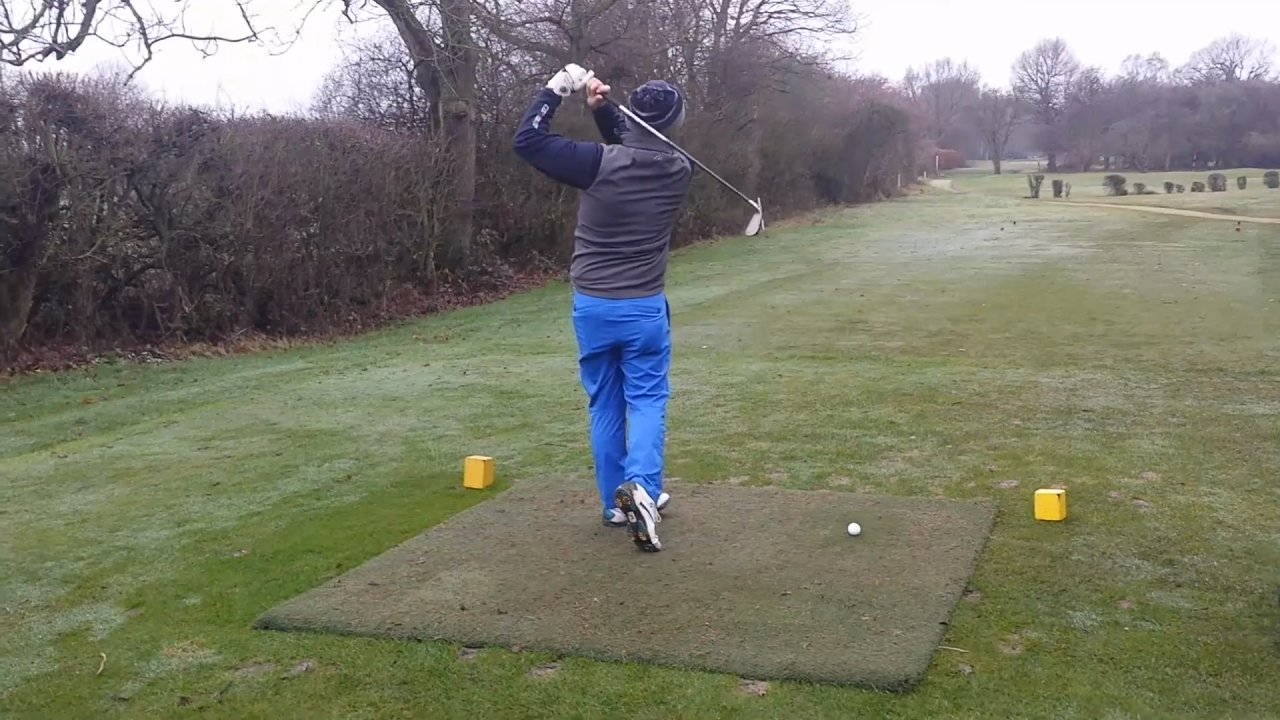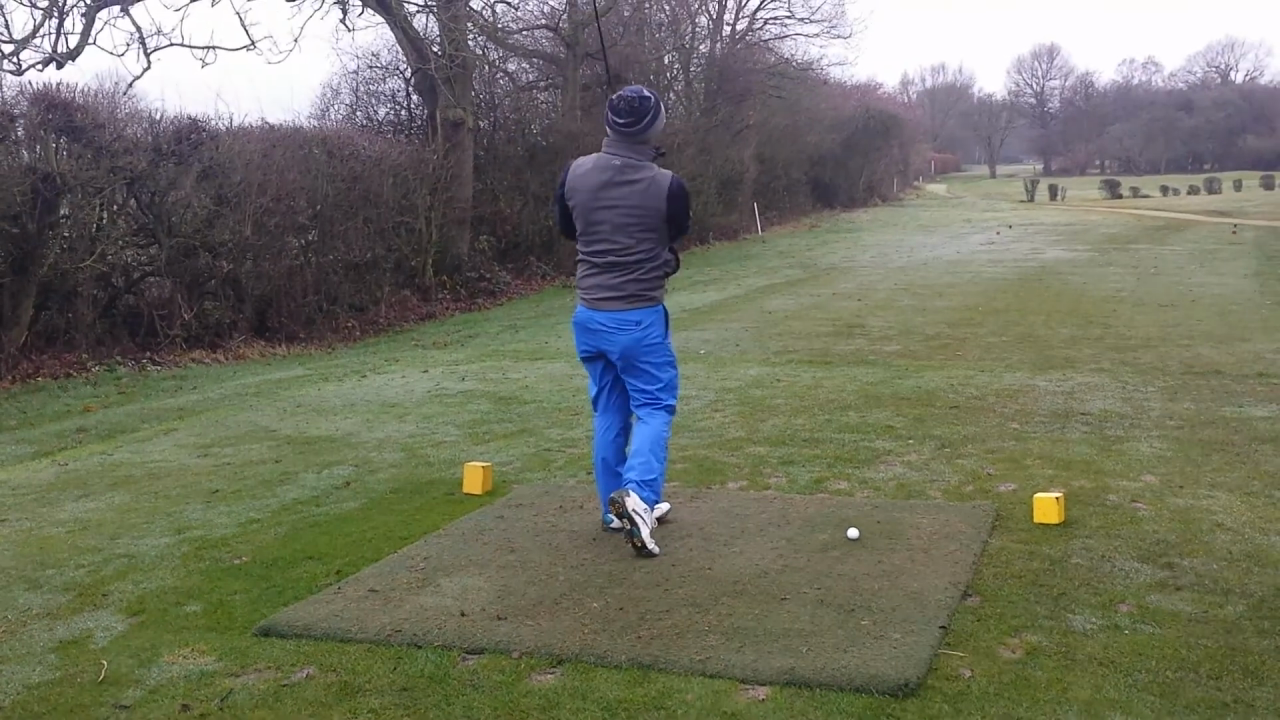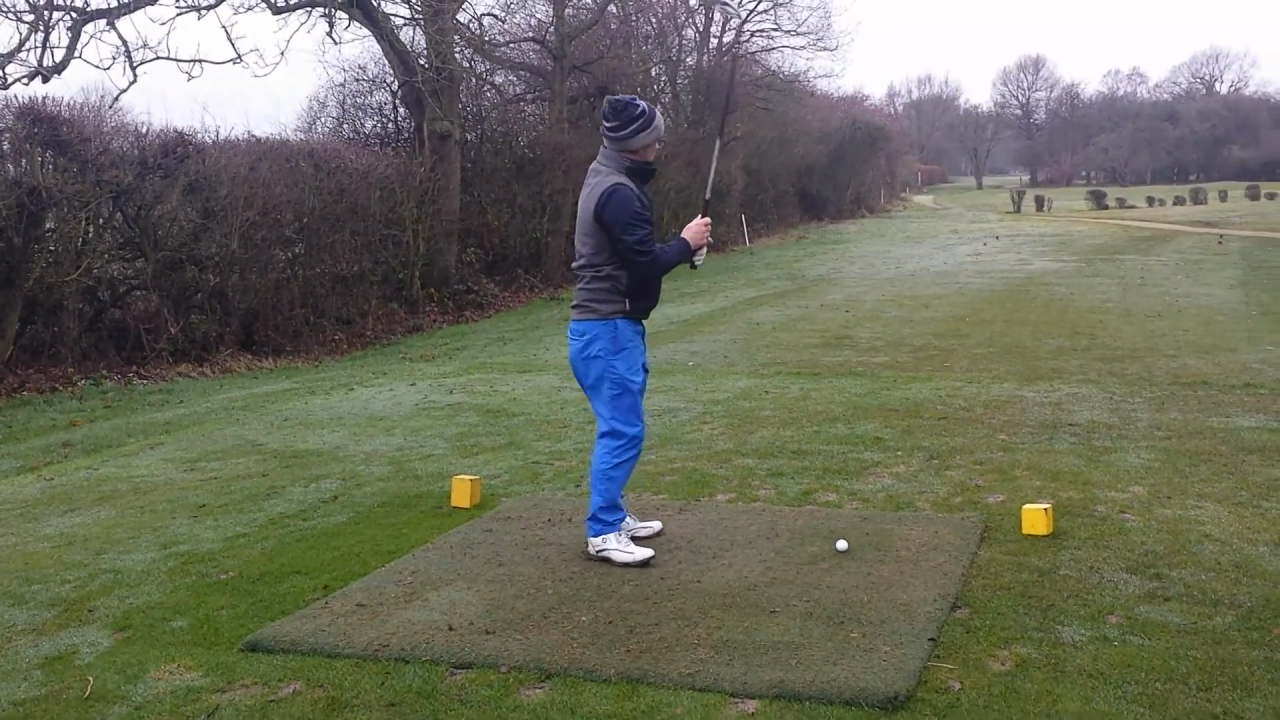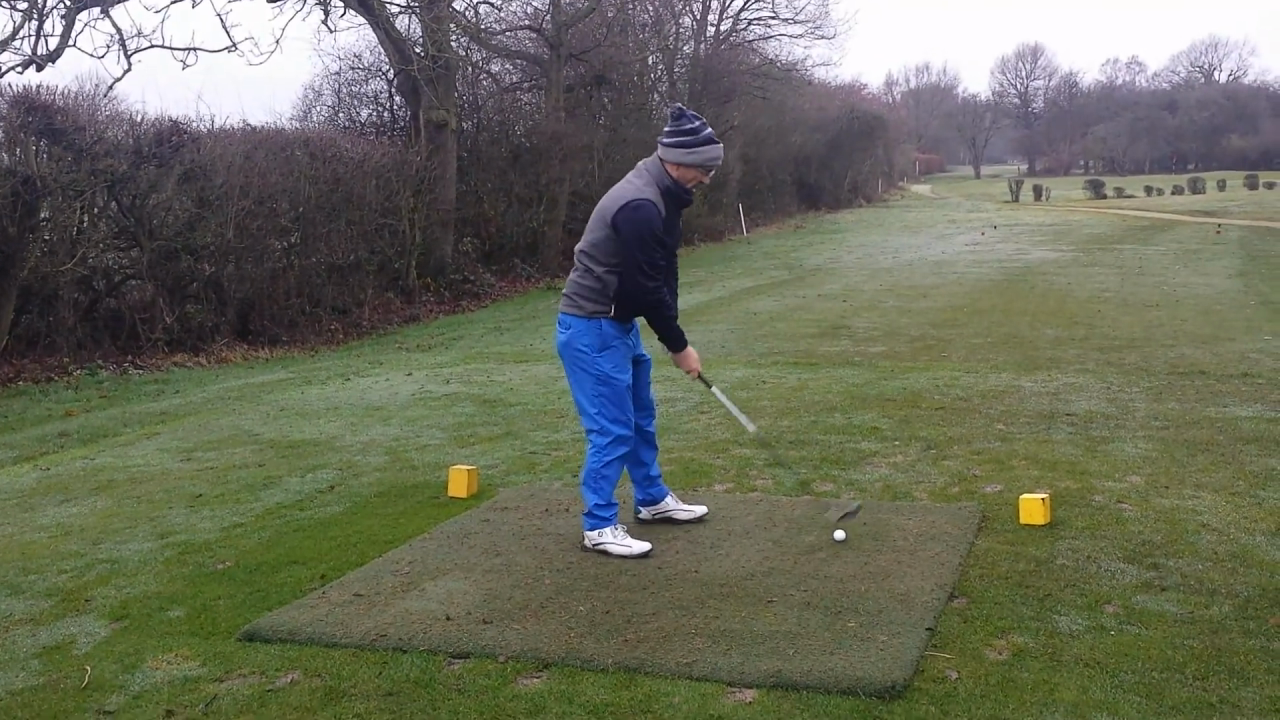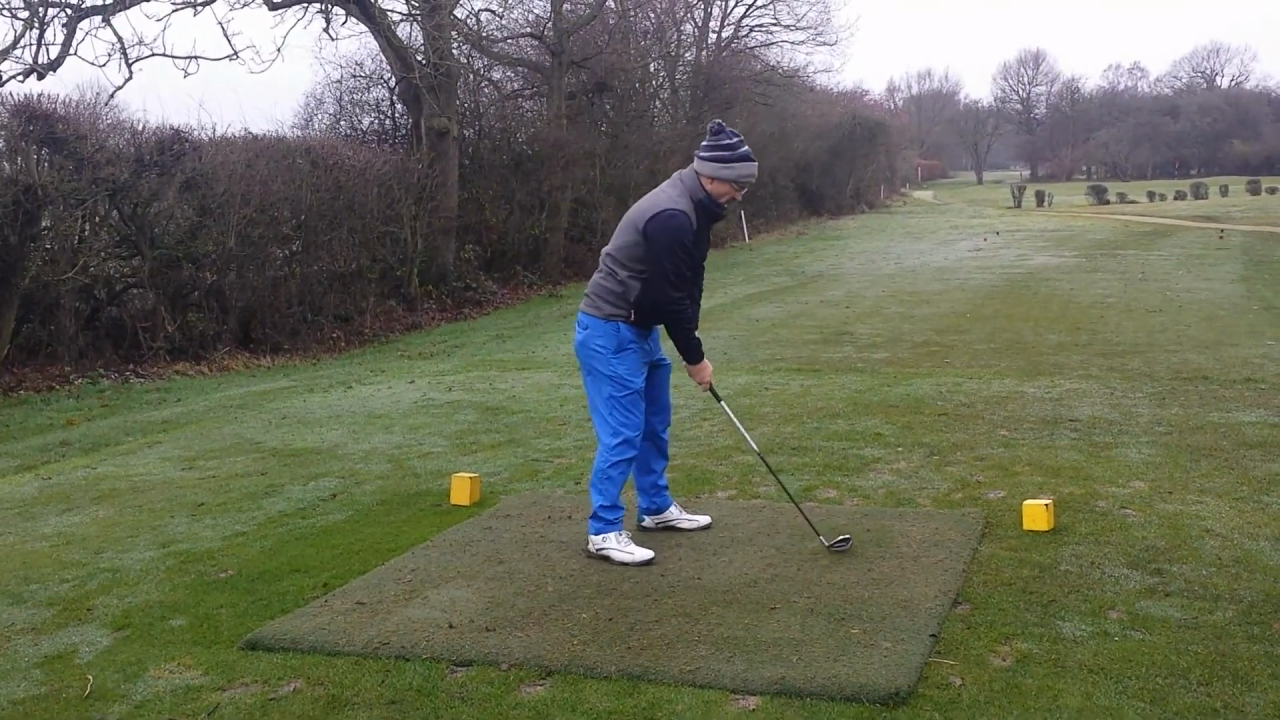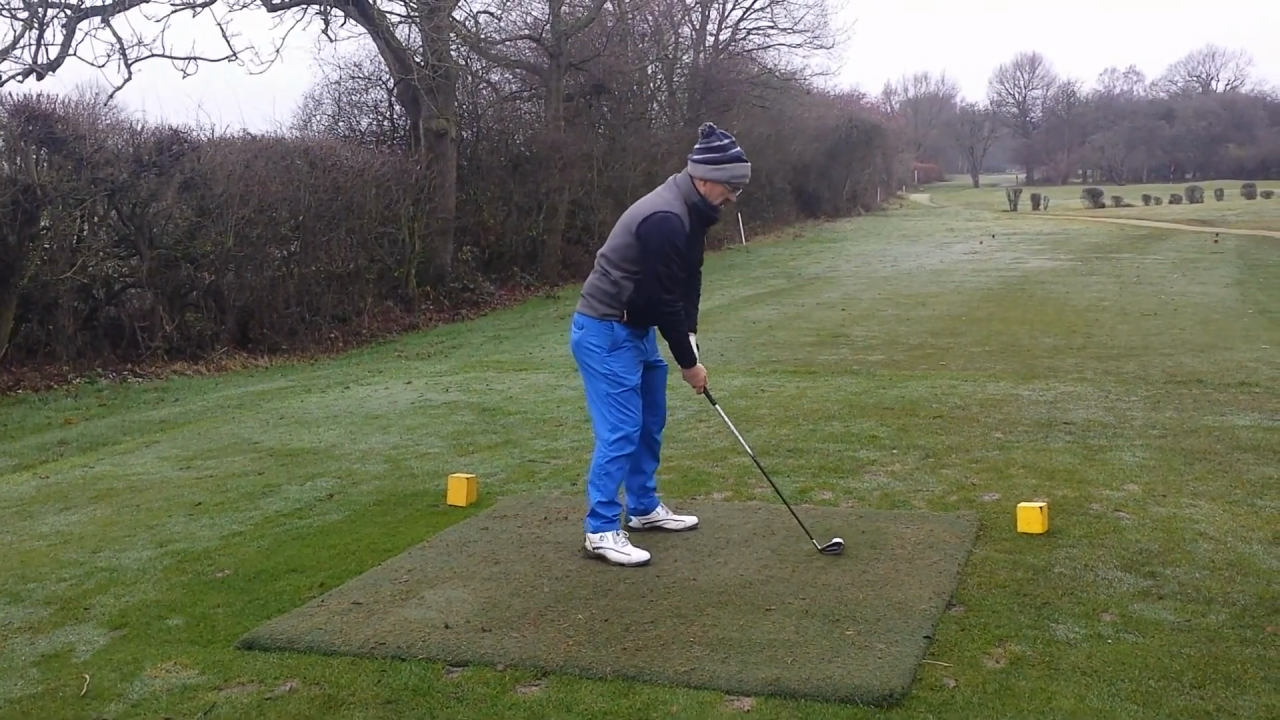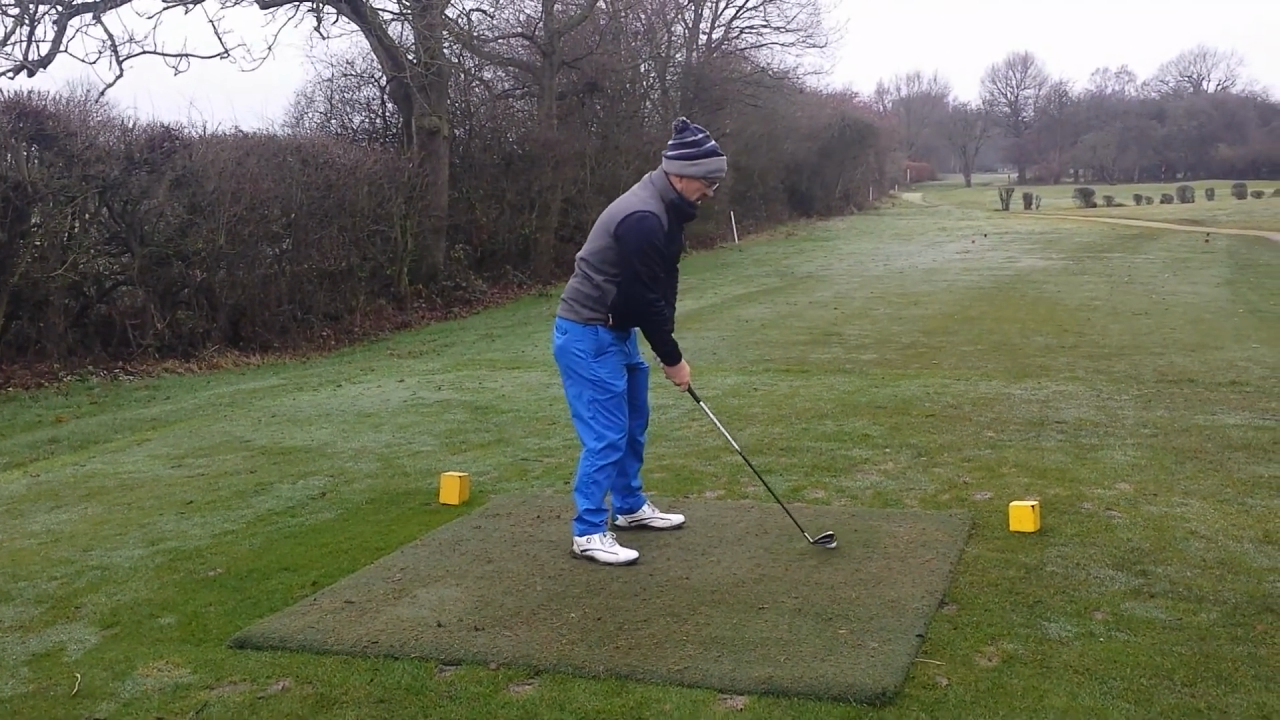
dt=0.7s
person 1, frame 1
left shoulder: (601, 163)
right shoulder: (679, 169)
left elbow: (527, 141)
left wrist: (558, 85)
right wrist: (602, 107)
left hip: (592, 306)
right hip: (645, 308)
left knee: (604, 405)
right knee: (647, 401)
left ankle: (615, 503)
right ankle: (641, 487)
person 1, frame 2
left shoulder: (577, 173)
right shoulder: (667, 186)
right elbow: (677, 232)
left hip: (590, 315)
right hip: (639, 317)
left knee: (609, 411)
right knee: (654, 408)
left ankle: (615, 507)
right ankle: (639, 495)
person 1, frame 3
left shoulder: (609, 181)
right shoulder: (619, 192)
right elbow: (644, 263)
left wrist: (682, 246)
right wrist: (687, 243)
left hip: (615, 324)
right hip: (607, 328)
left knee: (622, 425)
right knee: (622, 430)
left ankle: (611, 516)
right ankle: (603, 534)
person 1, frame 4
left shoulder: (658, 193)
right shoulder: (640, 207)
left elbow: (661, 274)
right elbow: (648, 287)
left wrist: (673, 336)
right wrist: (679, 346)
left hip: (617, 322)
right hip: (592, 327)
left knee: (640, 416)
right knee: (612, 426)
left ankle: (653, 499)
right ankle: (599, 526)
person 1, frame 5
left shoulder: (689, 203)
right shoulder: (672, 217)
left elbow: (688, 282)
right elbow: (671, 296)
left wrist: (691, 344)
right wrist: (695, 357)
left hip: (638, 327)
right hip: (610, 330)
left knee: (655, 421)
right knee: (622, 431)
left ankle: (656, 507)
right ankle: (604, 531)
person 1, frame 6
left shoulder: (689, 209)
right shoulder: (664, 219)
left elbow: (687, 279)
right elbow: (663, 297)
left wrist: (690, 336)
right wrist: (688, 362)
left hip: (636, 326)
right hip: (605, 330)
left knee: (650, 421)
right knee: (621, 429)
left ankle: (644, 507)
right ankle: (602, 529)
person 1, frame 7
left shoulder: (663, 206)
right shoulder: (643, 220)
left elbow: (663, 284)
right elbow: (646, 298)
left wrist: (668, 344)
right wrist: (673, 359)
left hip: (616, 329)
right hip: (589, 334)
left knee: (634, 422)
right knee: (606, 434)
left ankle: (630, 507)
right ankle: (589, 532)
